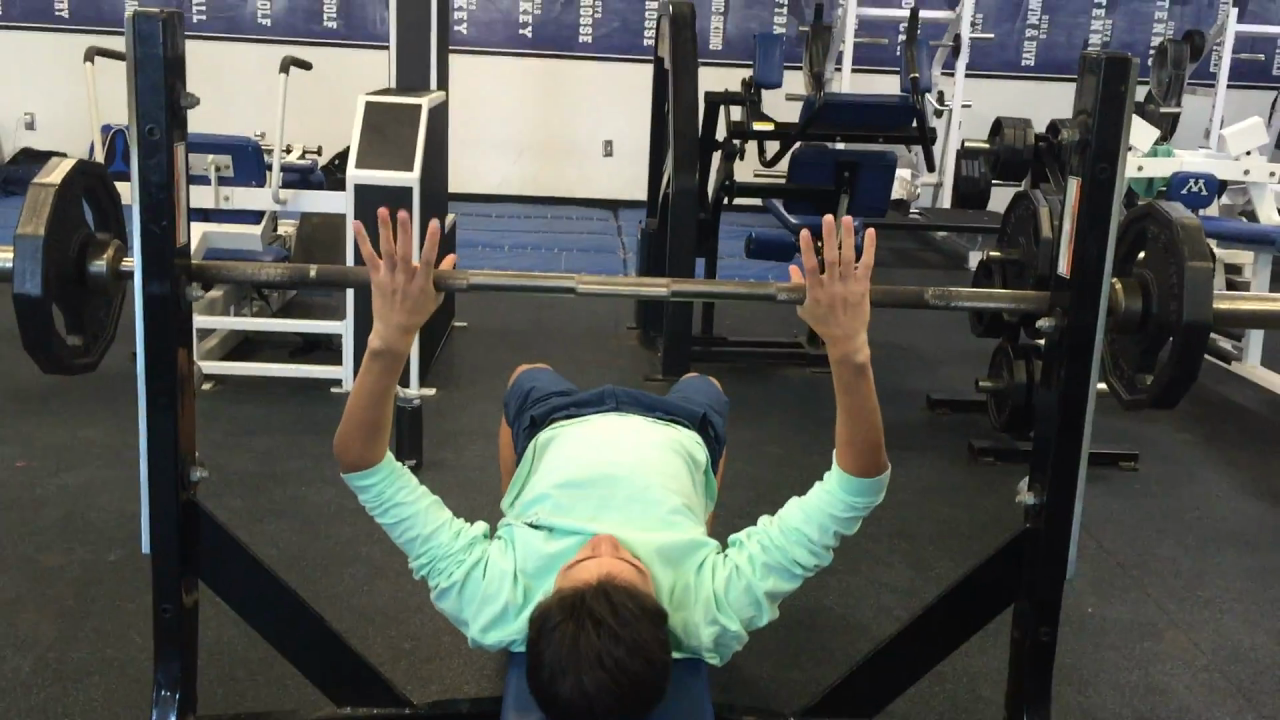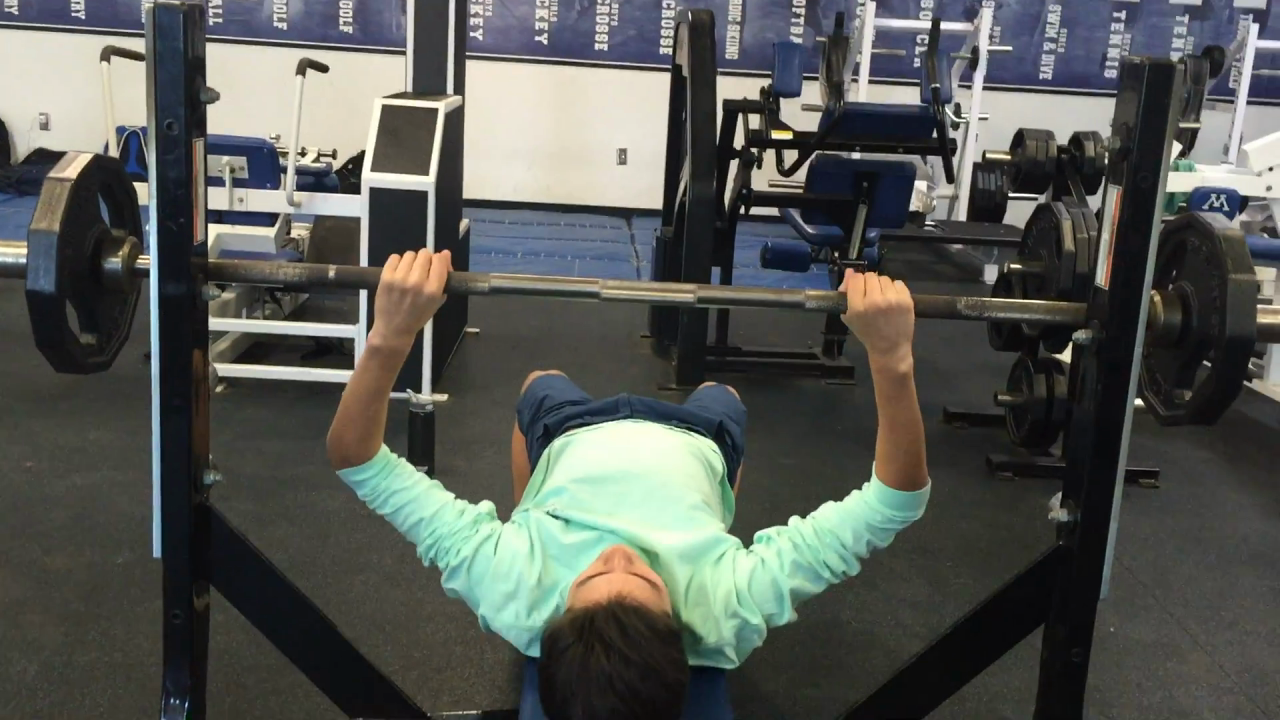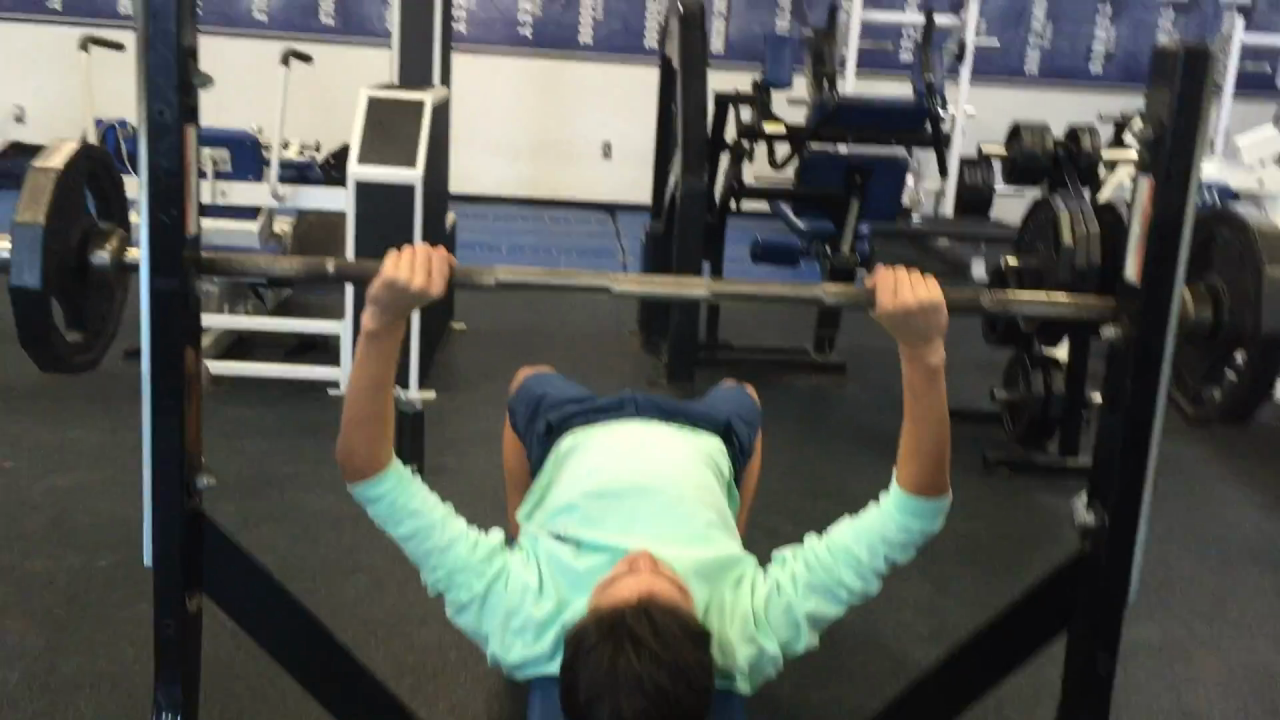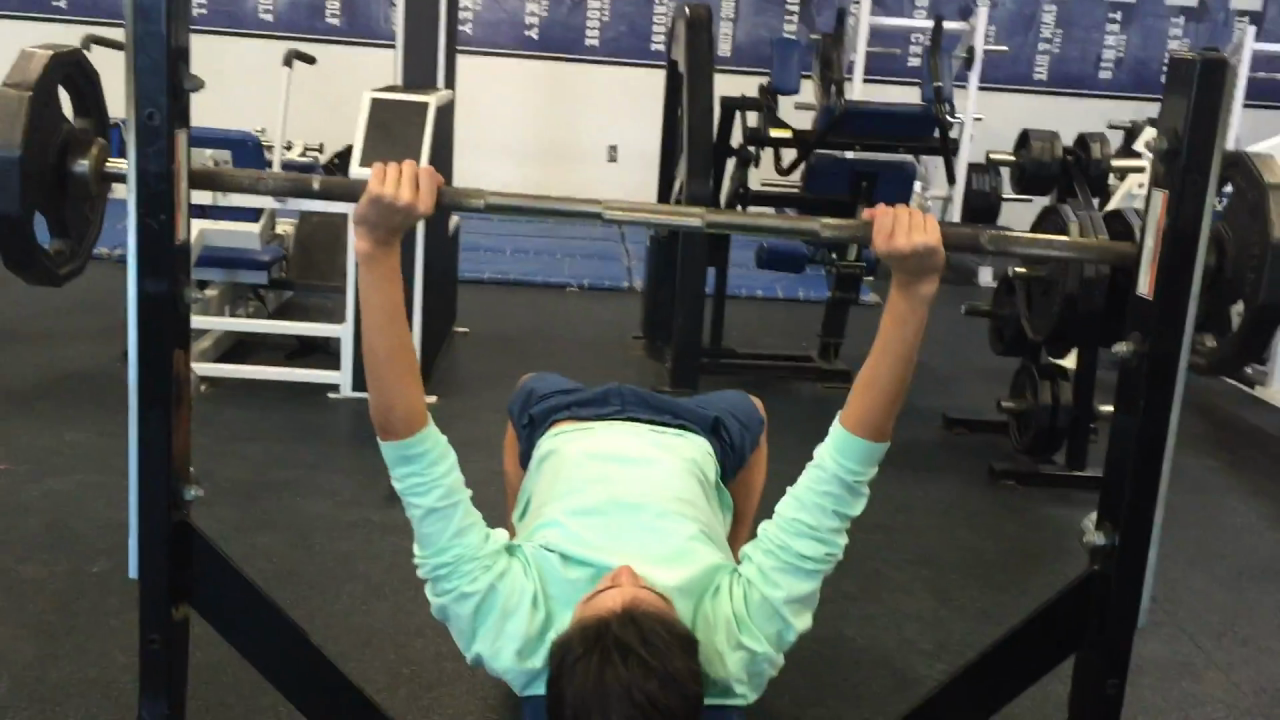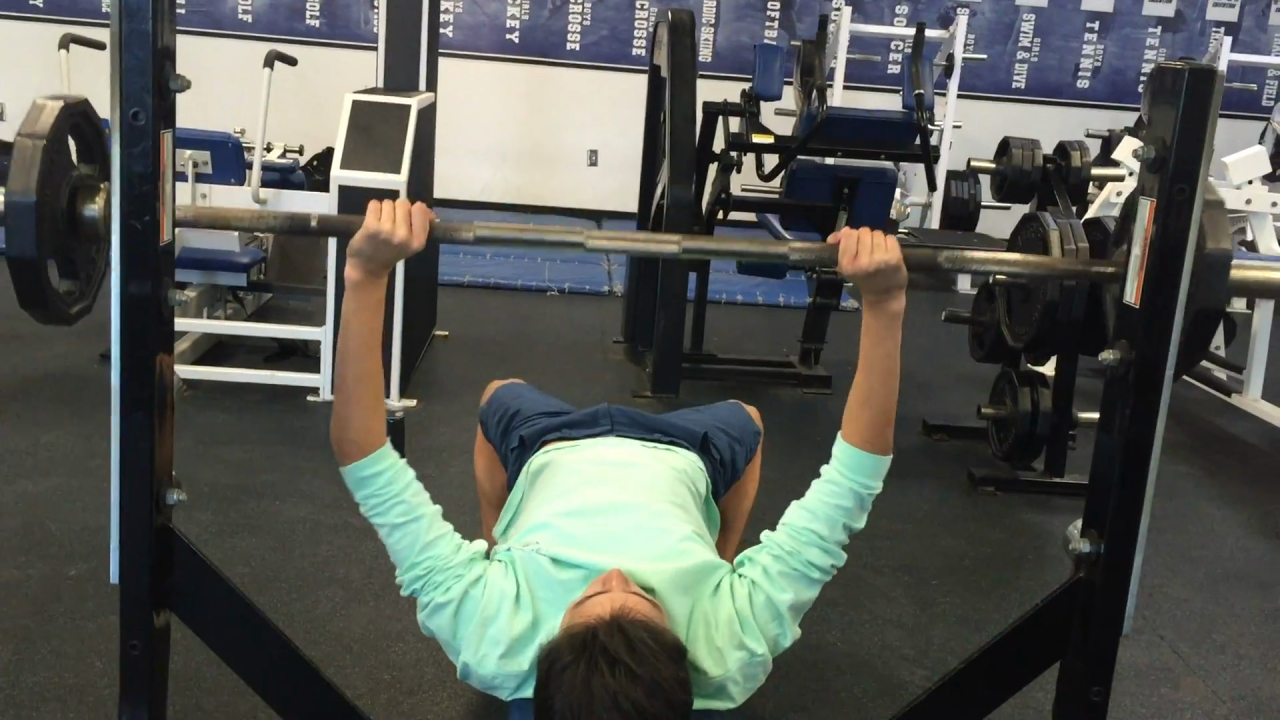
dt=0.7s
person 1, frame 1
left shoulder: (495, 604)
right shoulder: (711, 608)
left elbow: (363, 467)
right elbow: (856, 487)
left wrist: (389, 339)
right wrist: (849, 350)
left knee: (529, 378)
right knee: (701, 389)
person 1, frame 2
left shoulder: (515, 597)
right shoulder: (727, 608)
left elbow: (359, 463)
right elbow: (894, 502)
left wrist: (389, 337)
right wrist: (891, 358)
left knee: (543, 384)
right knee: (721, 396)
person 1, frame 3
left shoulder: (520, 623)
right shoulder: (750, 632)
left elbow: (372, 480)
right elbow: (915, 512)
left wrist: (382, 322)
right wrist: (922, 351)
left knee: (534, 384)
right knee: (736, 398)
person 1, frame 4
left shoulder: (508, 634)
right shoulder: (738, 643)
left elbow: (409, 451)
right elbow: (848, 463)
left wrist: (377, 247)
right wrist: (912, 288)
left knee: (534, 391)
right knee: (743, 411)
person 1, frame 5
left shoulder: (493, 641)
right shoulder: (729, 648)
left elbow: (367, 467)
right elbow: (854, 479)
left wrist: (366, 276)
right wrist: (883, 305)
left knee: (504, 397)
right knee: (742, 419)
